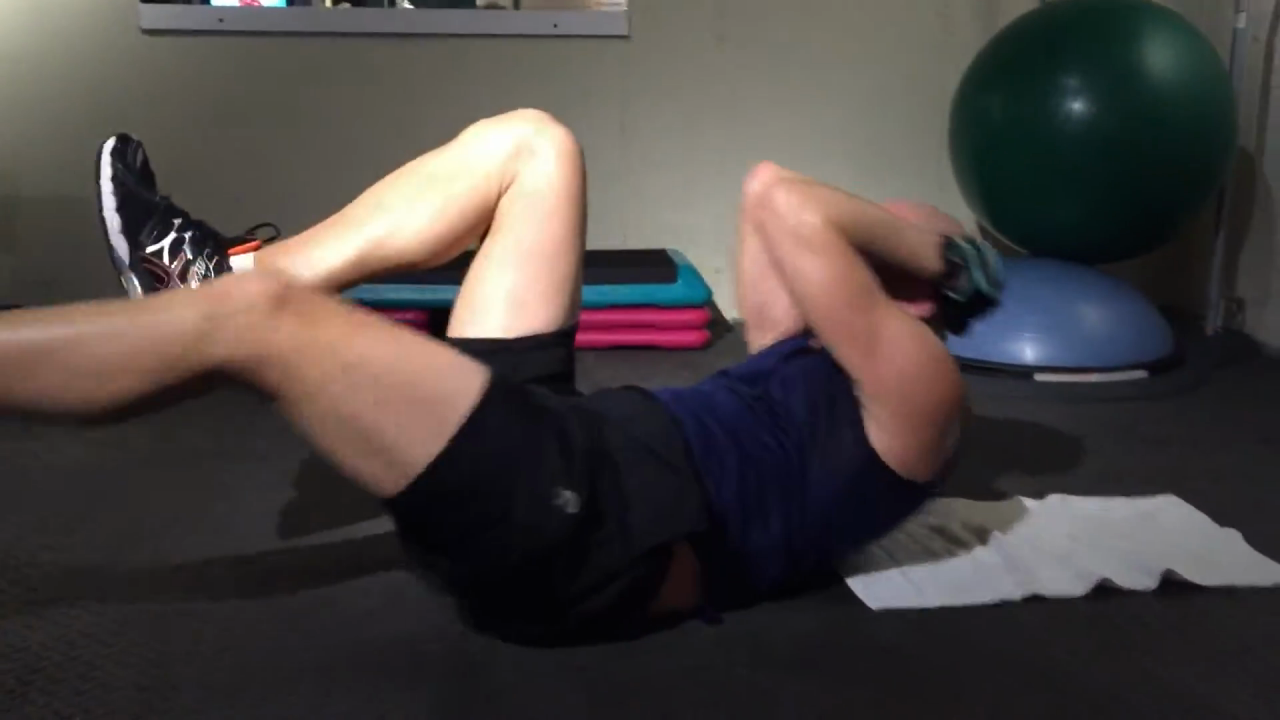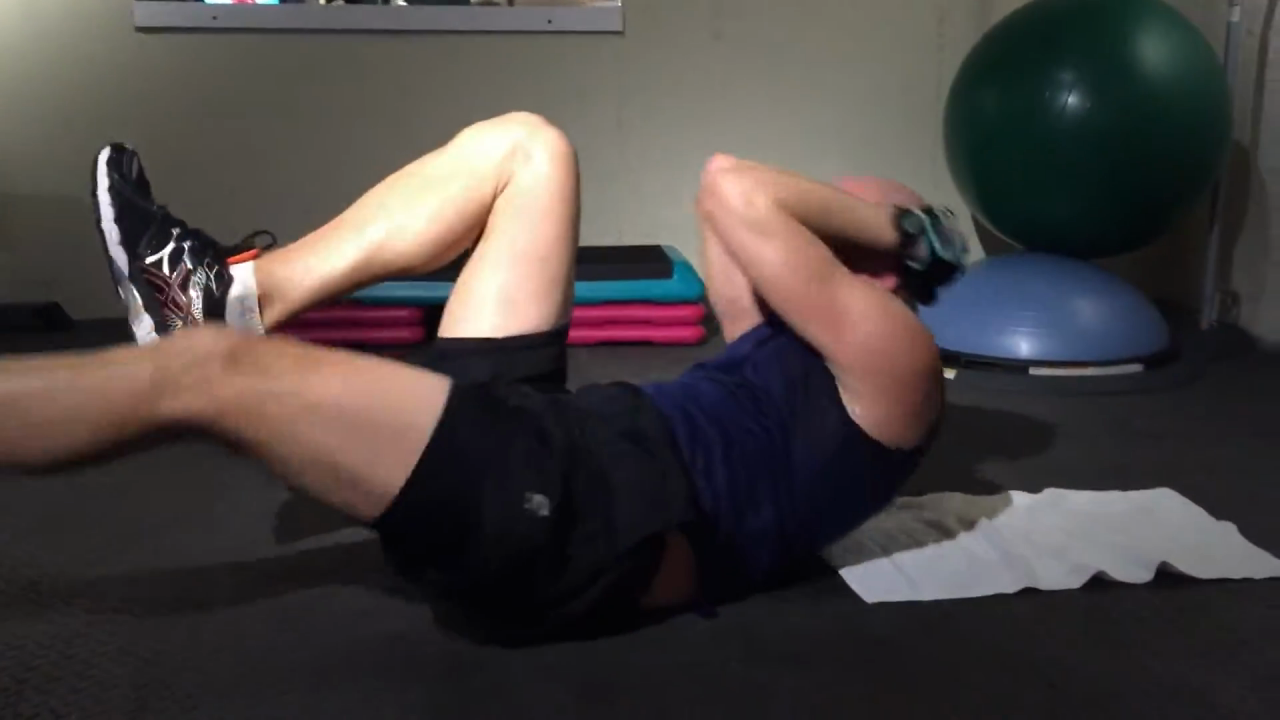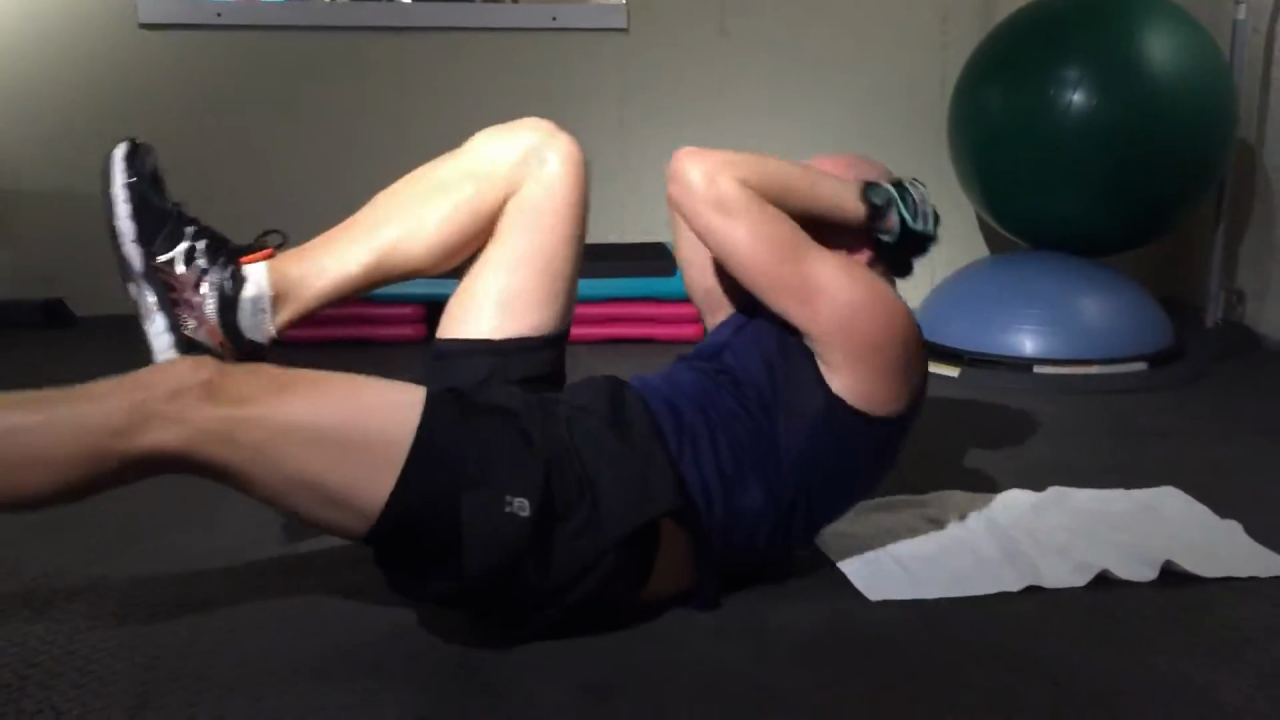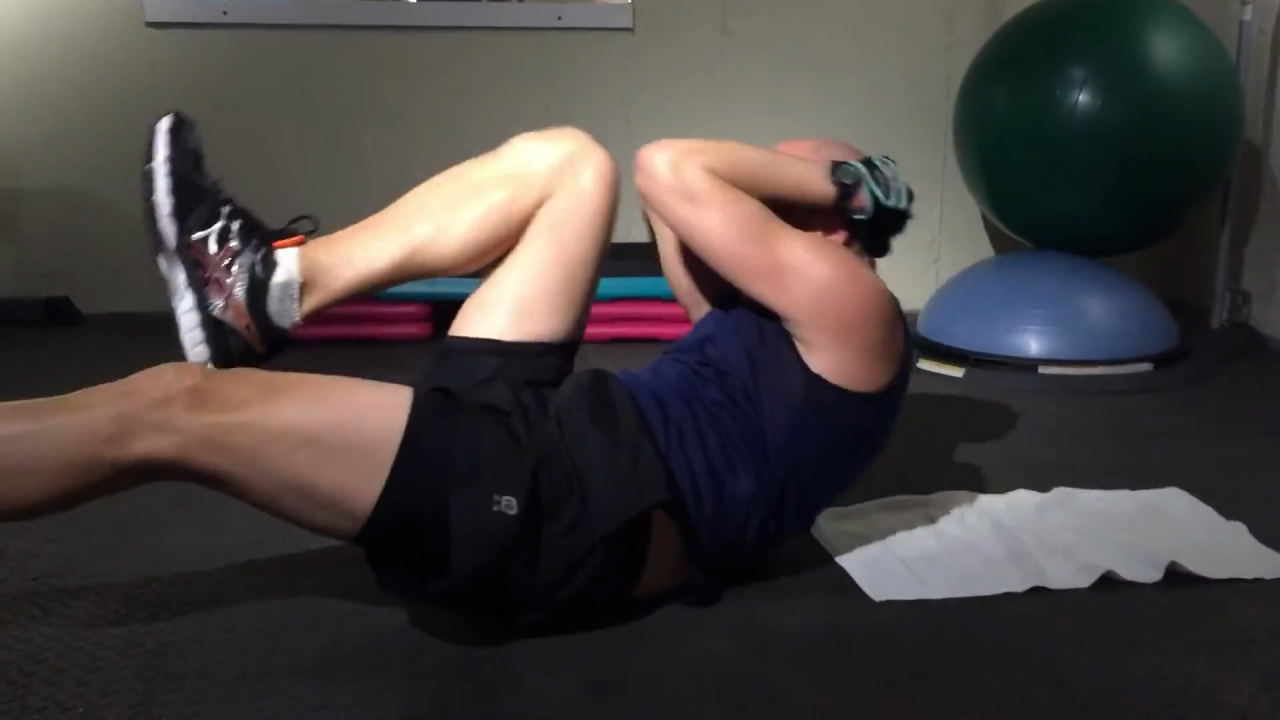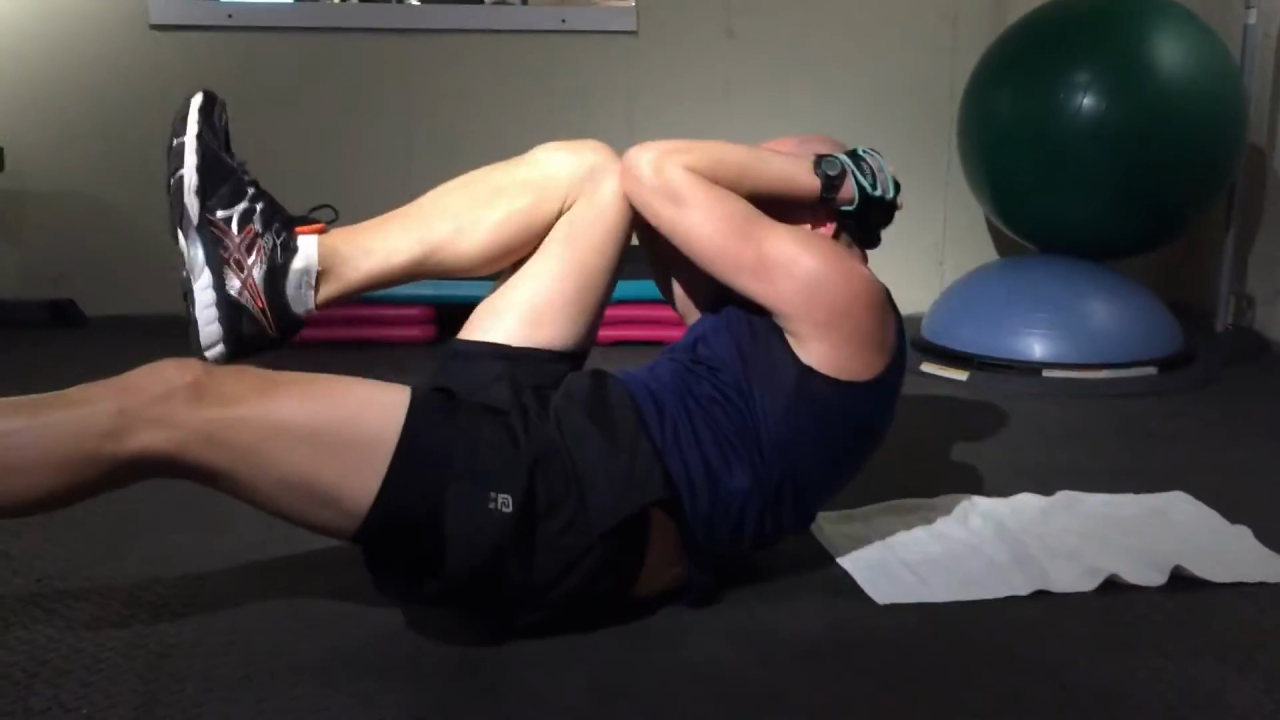
dt=0.1s
person 1, frame 1
left shoulder: (919, 390)
right shoulder: (819, 358)
left elbow: (790, 209)
right elbow: (765, 189)
left wrist: (928, 252)
right wrist: (907, 235)
left hip: (580, 536)
right hip: (561, 462)
left knee: (253, 320)
right knee: (528, 144)
right ankle: (218, 275)
person 1, frame 2
left shoulder: (892, 355)
right shoulder: (807, 346)
left elbow: (735, 191)
right elbow: (740, 207)
left wrist: (891, 233)
right wrist: (880, 219)
left hip: (580, 522)
right hip: (545, 445)
left knee: (202, 373)
right knee: (524, 146)
right ankle: (231, 293)
person 1, frame 3
left shoulder: (873, 331)
right shoulder: (790, 326)
left elbow: (701, 176)
right elbow: (708, 201)
left wrist: (856, 201)
right wrist: (856, 195)
left hip: (568, 519)
right hip: (531, 435)
left knee: (185, 403)
right knee: (535, 153)
right ankle: (250, 295)
person 1, frame 4
left shoulder: (846, 302)
right shoulder: (782, 316)
left elbow: (670, 171)
right elbow: (688, 205)
left wrist: (823, 180)
right wrist: (824, 181)
left hip: (572, 512)
right hip: (528, 432)
left knee: (173, 410)
right knee: (565, 158)
right ankle: (271, 284)
person 1, frame 5
left shoulder: (839, 296)
right shoulder: (777, 316)
left elbow: (659, 172)
right elbow: (668, 208)
left wrist: (813, 174)
right wrist: (813, 175)
left hip: (566, 510)
right hip: (526, 429)
left knee: (170, 405)
right knee: (588, 174)
right ankle: (295, 270)
